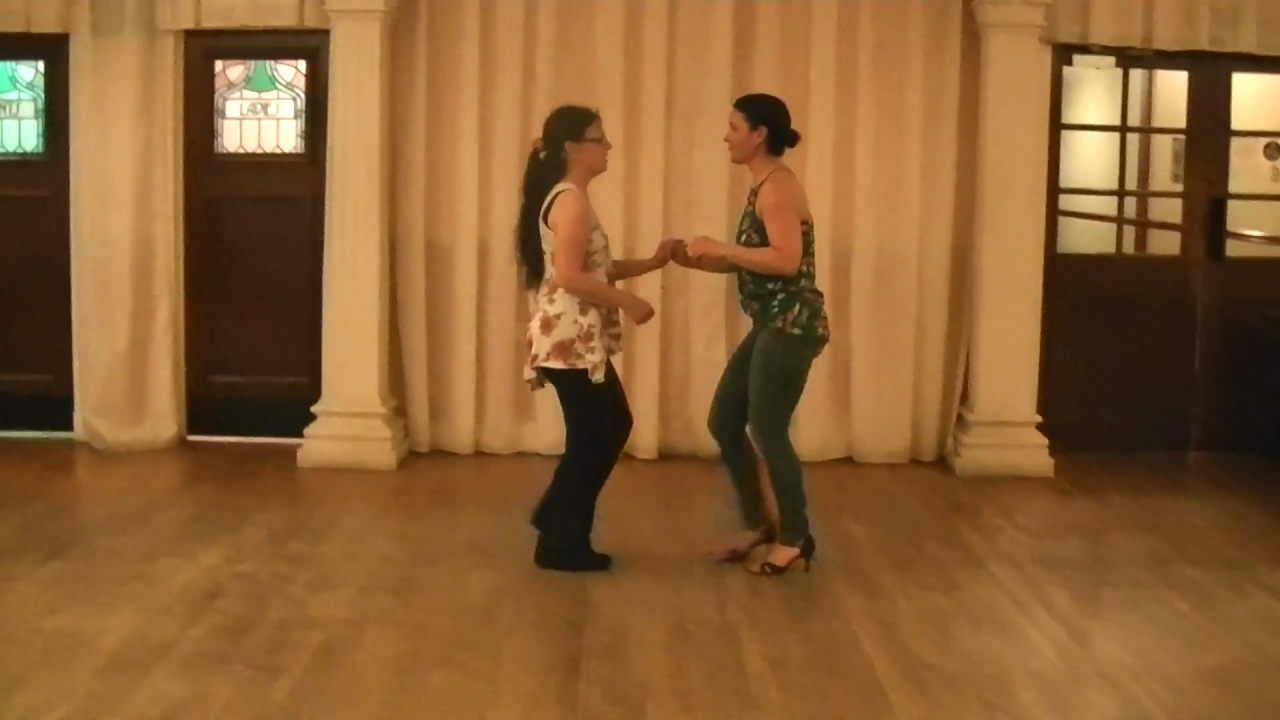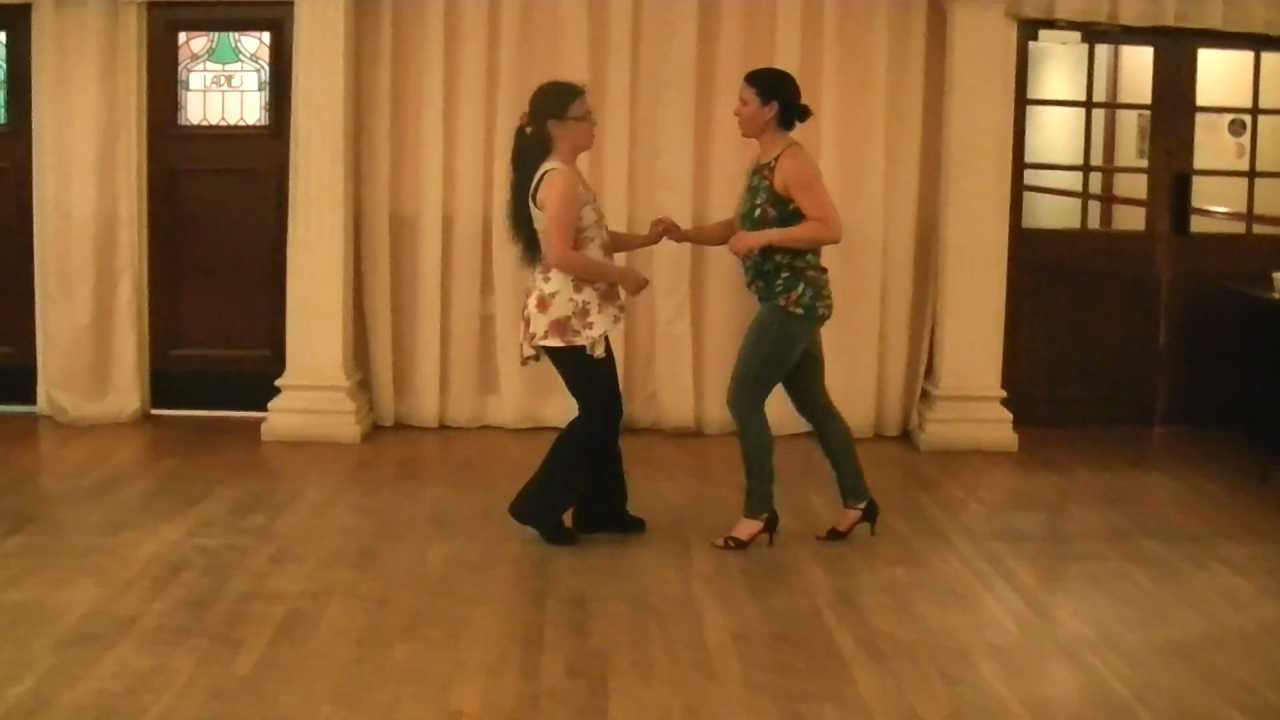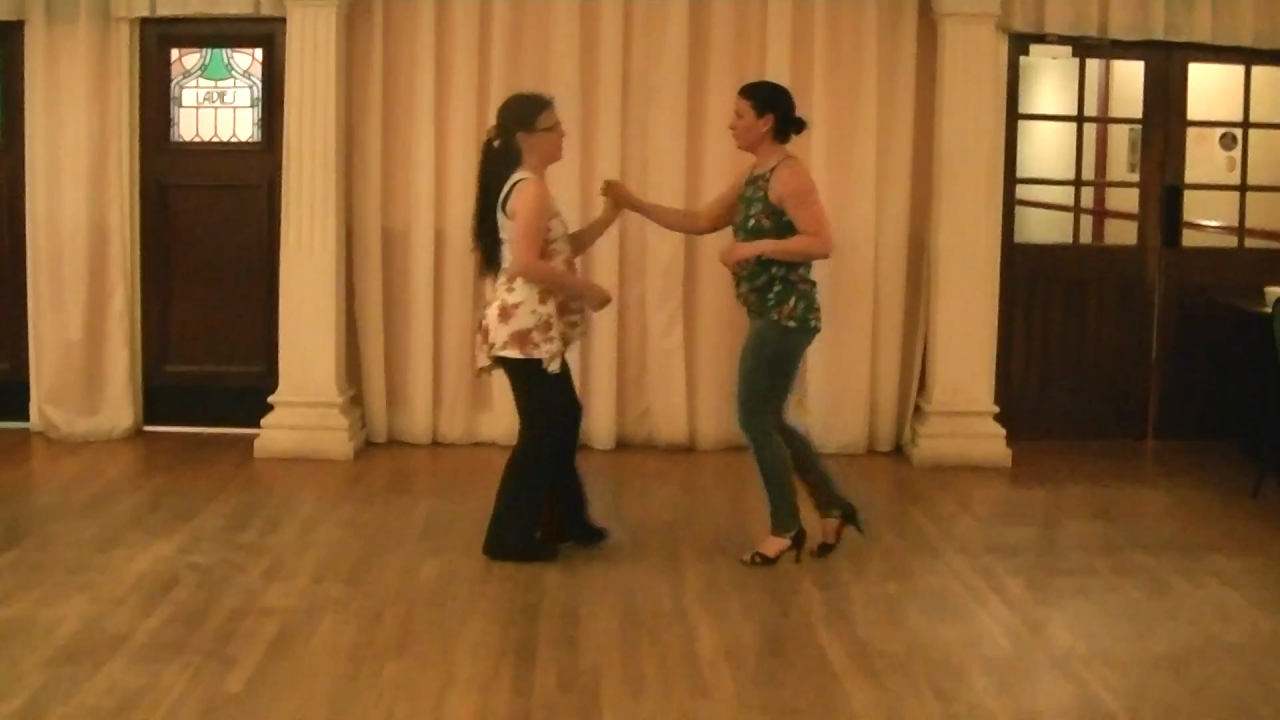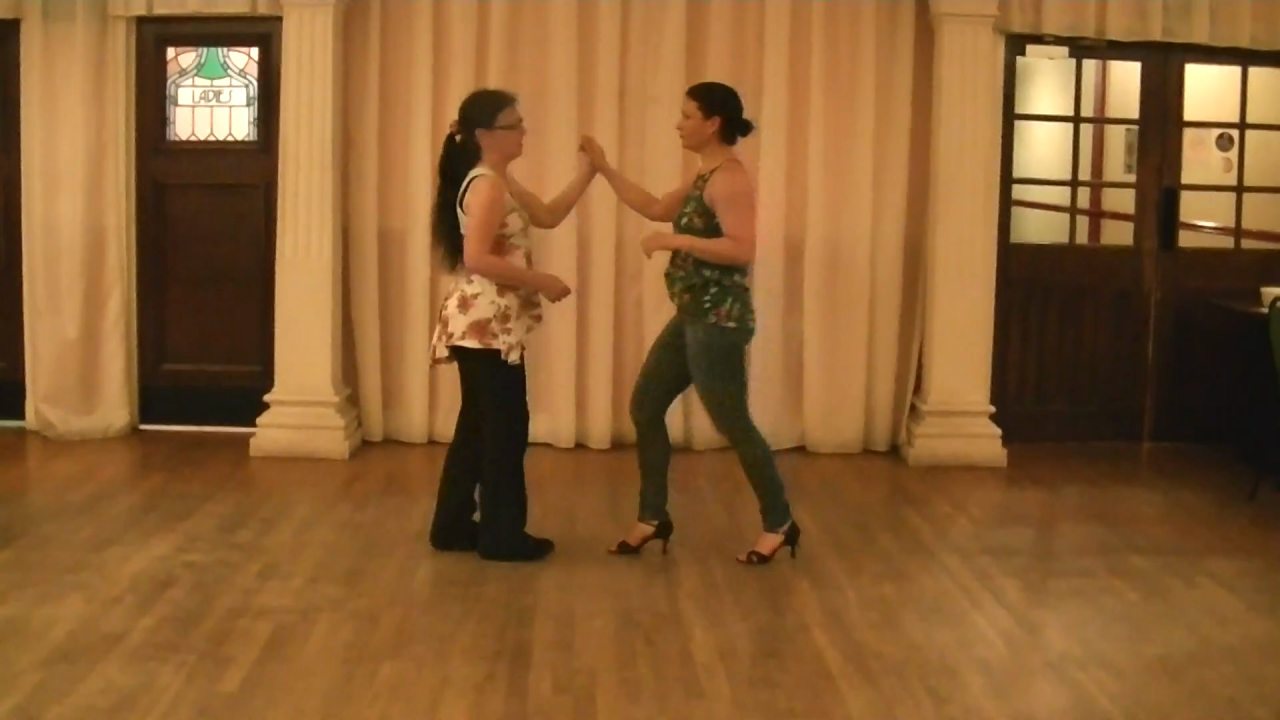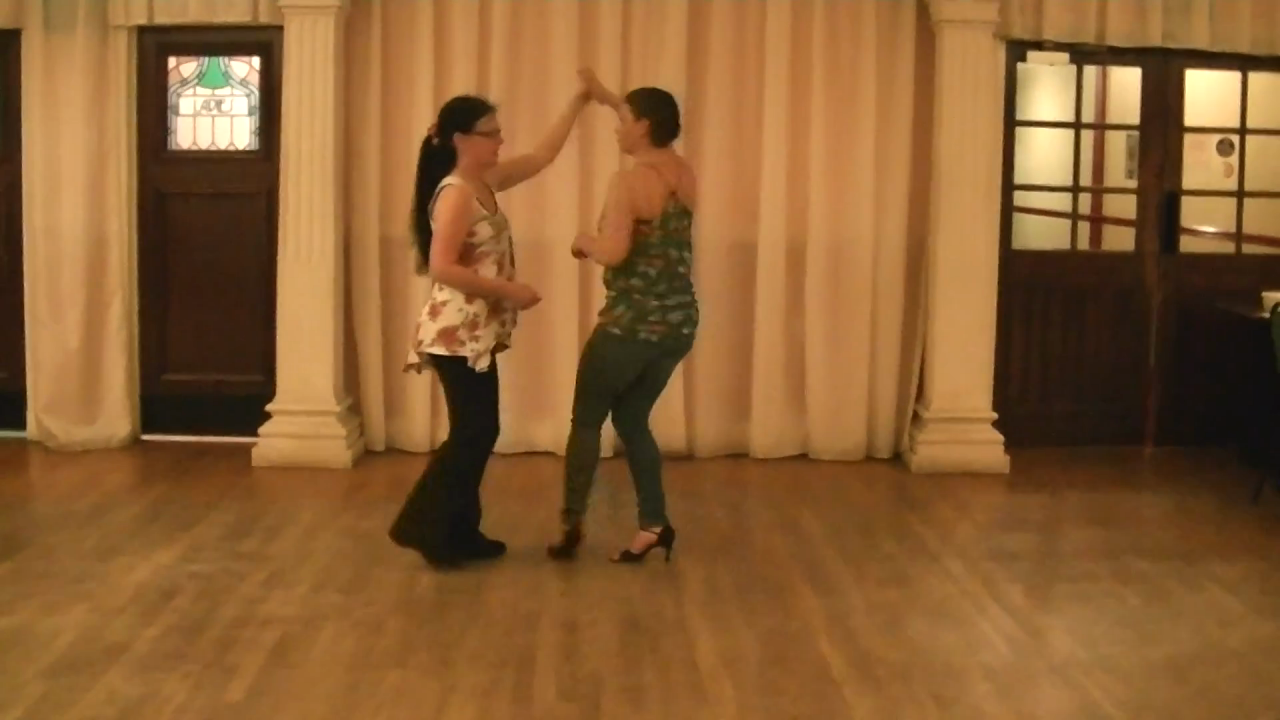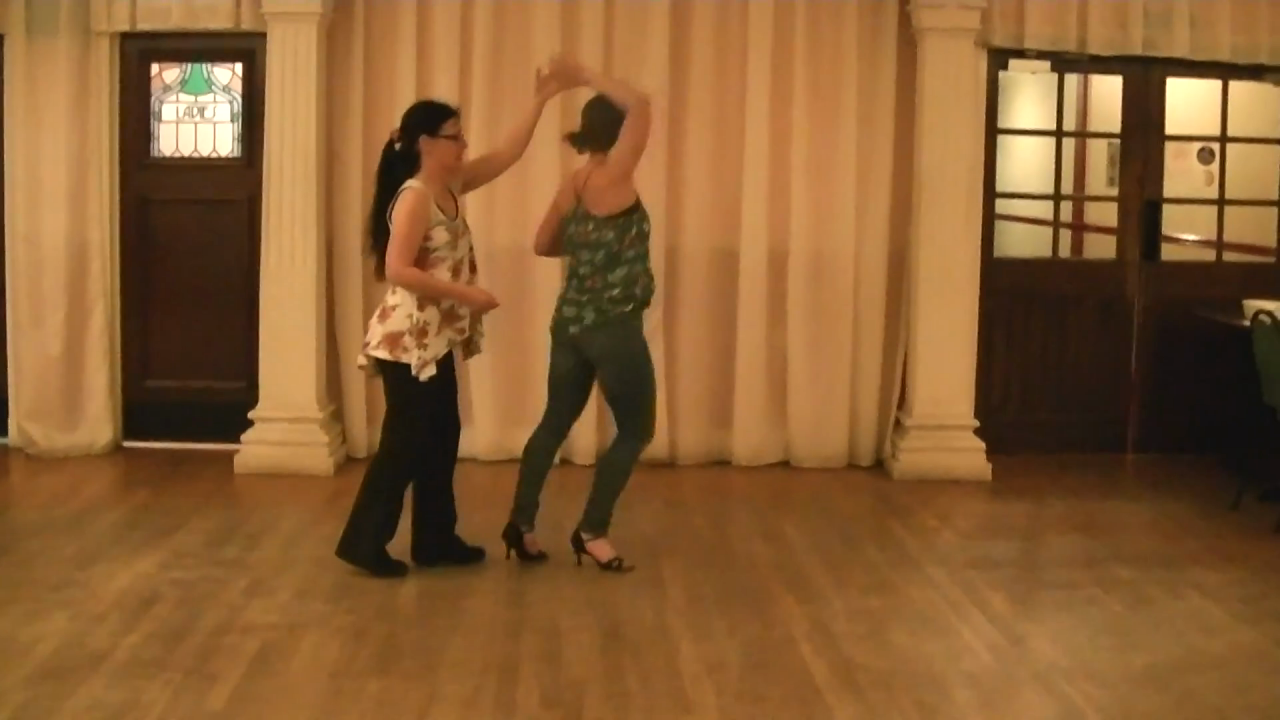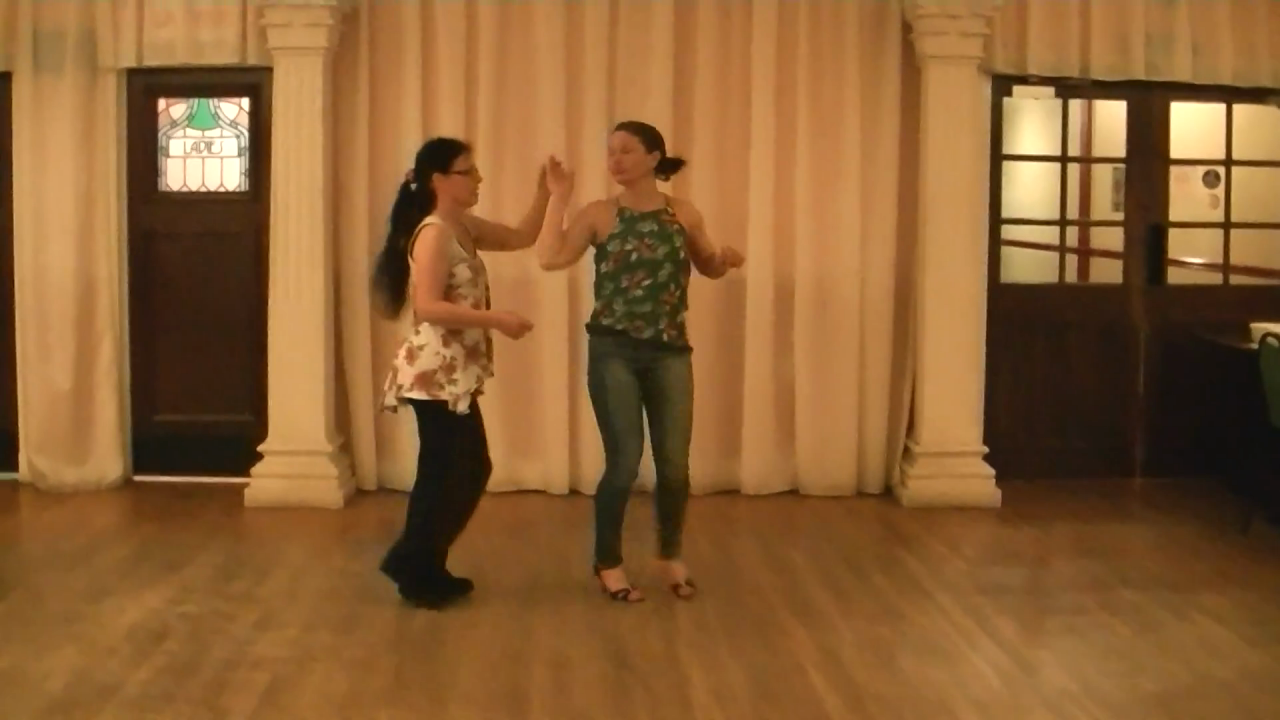
dt=0.4s
person 1, frame 1
left shoulder: (779, 187)
right shoulder: (763, 187)
left elbow: (785, 260)
left wrist: (721, 249)
right wrist: (694, 259)
left hip: (792, 325)
right hip: (771, 325)
left knee: (768, 431)
right knee: (724, 422)
left ankle: (792, 536)
right ankle: (757, 524)
person 1, frame 2
left shoulder: (795, 164)
right shoulder: (763, 164)
left elbow: (829, 228)
right elbow: (735, 230)
left wrist: (763, 236)
right wrist: (682, 234)
left hip: (795, 301)
right hip: (786, 301)
left knee: (743, 400)
right knee: (813, 404)
left ankle: (758, 513)
right ankle: (858, 501)
person 1, frame 3
left shoulder: (790, 176)
right shoulder: (752, 178)
left elbow: (820, 241)
right elbow: (700, 222)
left wrist: (753, 246)
right wrist: (637, 205)
left hip: (784, 314)
right hip: (767, 314)
left knee: (757, 421)
right knee: (766, 418)
left ankle: (785, 529)
right ankle: (833, 507)
person 1, frame 4
left shoulder: (729, 179)
right shoulder: (705, 177)
left elbow: (741, 250)
right elbow: (653, 207)
left wrist: (673, 240)
right wrist: (604, 167)
left hip: (719, 318)
right hip: (694, 315)
left knee: (733, 425)
right knee: (644, 408)
left ankle: (779, 525)
right ankle: (653, 517)
person 1, frame 5
left shoulder: (626, 185)
right shoulder: (682, 175)
left elbow: (611, 256)
right elbow: (663, 128)
left wrist: (585, 243)
right wrist: (610, 99)
left hip: (630, 323)
right hip: (679, 324)
left knee: (586, 420)
right knee: (633, 419)
left ankle: (571, 525)
right ankle: (653, 523)
person 1, frame 6
left shoulder: (575, 185)
right shoulder: (614, 176)
left elbow: (542, 245)
right elbow: (640, 108)
right wrist: (587, 76)
left hip: (573, 321)
right hip: (615, 325)
left knee: (556, 420)
right knee: (636, 429)
left ankle: (522, 525)
right ankle: (593, 530)
person 1, frame 7
left shoulder: (683, 213)
right shoulder: (596, 214)
left elbow: (712, 268)
right elbow: (551, 259)
left wrist: (726, 258)
right wrist: (560, 199)
left hip: (668, 352)
right hip: (611, 352)
left knee: (672, 461)
right knee: (623, 463)
left ankle: (669, 552)
right ankle: (607, 561)
person 2, frame 1
left shoulder: (566, 197)
right shoulder: (569, 200)
left elbow: (594, 267)
right elbow: (570, 277)
left wrist: (650, 263)
right wrist: (627, 302)
left hip: (577, 338)
right hip: (569, 340)
left knee: (613, 426)
right knee: (590, 437)
left ankle: (558, 517)
right ankle: (561, 545)
person 2, frame 2
left shoulder: (566, 175)
right shoulder: (558, 179)
left elbow: (592, 241)
right elbow: (561, 255)
left wrist: (644, 239)
right wrist: (621, 275)
left hip: (579, 314)
right hip: (567, 316)
left knee: (604, 408)
right knee: (599, 410)
left ankle: (601, 508)
right ankle: (538, 504)
person 2, frame 3
left shoulder: (524, 187)
right shoulder: (530, 189)
left elbow: (560, 250)
right elbow: (526, 263)
left wrist: (608, 216)
right wrist: (584, 289)
left hip: (533, 327)
right hip: (526, 329)
left knee: (560, 420)
right knee: (544, 428)
left ankle: (565, 520)
right ankle: (511, 535)
person 2, frame 4
left shoulder: (500, 183)
right shoulder: (486, 185)
left elbow: (550, 215)
right elbow: (477, 258)
left wrist: (589, 169)
right wrist: (541, 281)
left hip: (490, 322)
right hip: (485, 324)
left knee: (479, 425)
right knee: (507, 426)
left ankle: (453, 526)
right ankle: (503, 535)
person 2, frame 5
left shoulder: (485, 181)
right shoulder: (455, 194)
left elbow: (540, 157)
right elbow: (442, 267)
left wrist: (577, 106)
right wrist: (508, 288)
left hip: (478, 331)
right hip: (458, 333)
left knee: (476, 431)
right knee: (475, 432)
left ankle: (458, 533)
right ankle: (419, 525)
person 2, frame 6
left shoulder: (450, 185)
right shoulder: (413, 197)
left elbow: (508, 155)
right elbow: (397, 270)
left wrist: (541, 99)
right wrist: (463, 291)
left hip: (436, 338)
right hip: (409, 338)
left knee: (441, 437)
right knee: (405, 441)
left ankle: (436, 540)
right ankle: (364, 543)
person 2, frame 7
left shoulder: (465, 227)
right shoulder: (433, 233)
left elbow: (523, 237)
right elbow: (427, 306)
left wrist: (544, 193)
right wrist: (495, 319)
left hip: (449, 372)
right hip: (435, 372)
left knee: (440, 473)
right knee: (470, 470)
left ankle: (422, 572)
right ankle: (412, 564)
